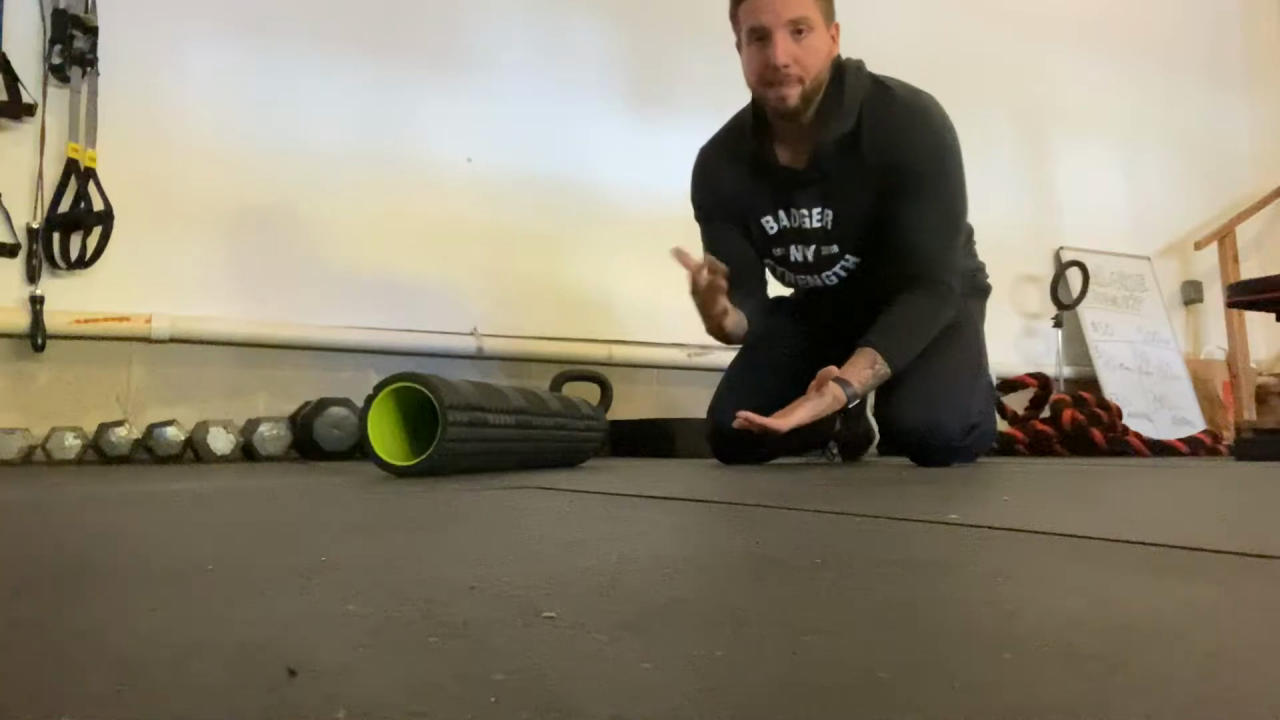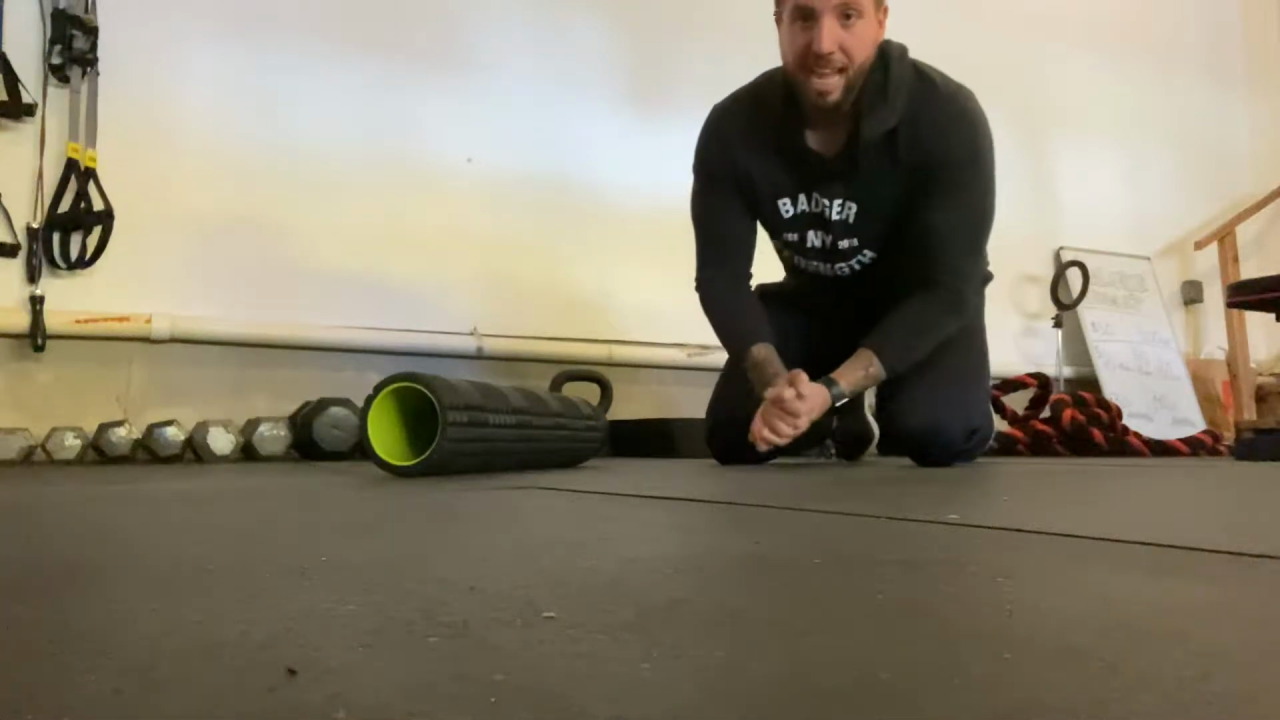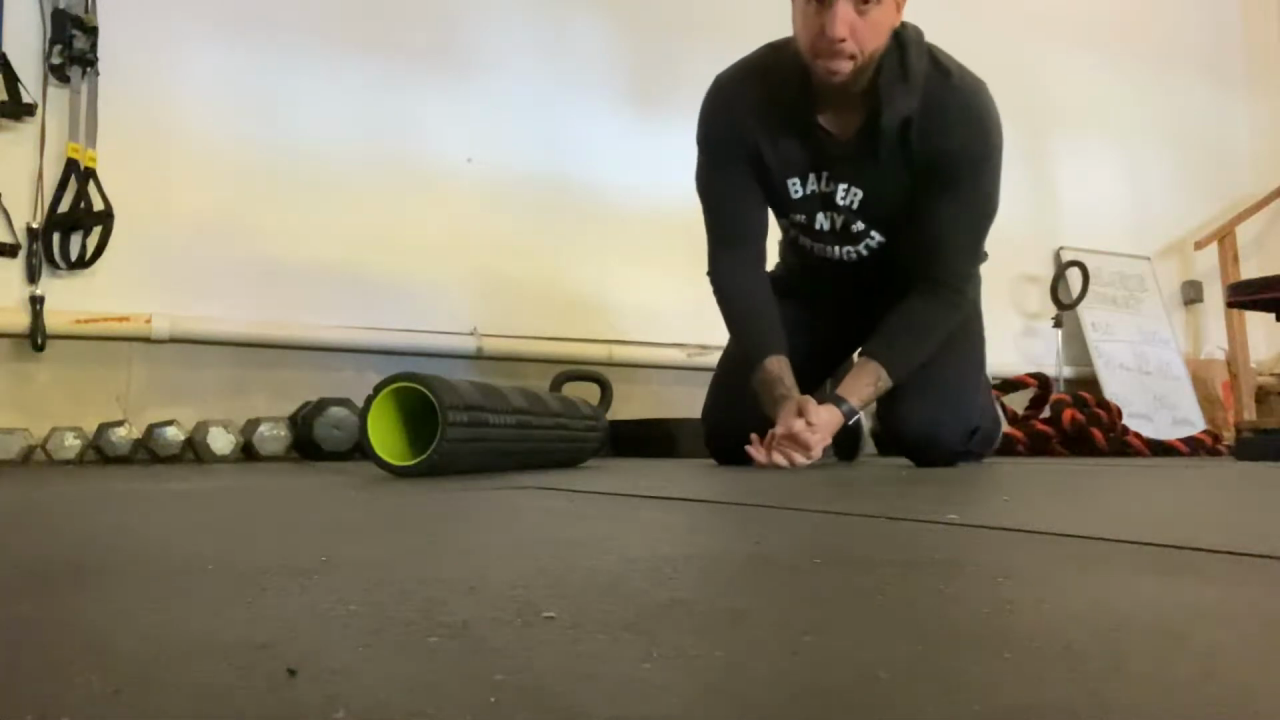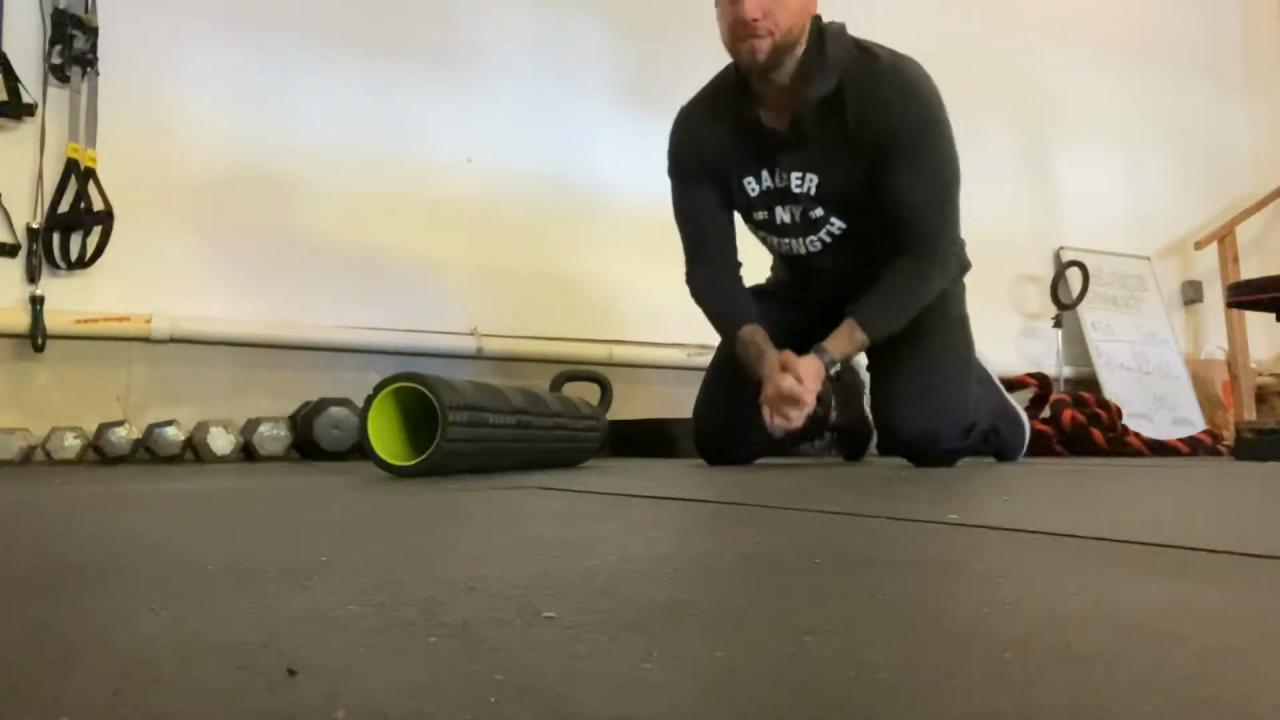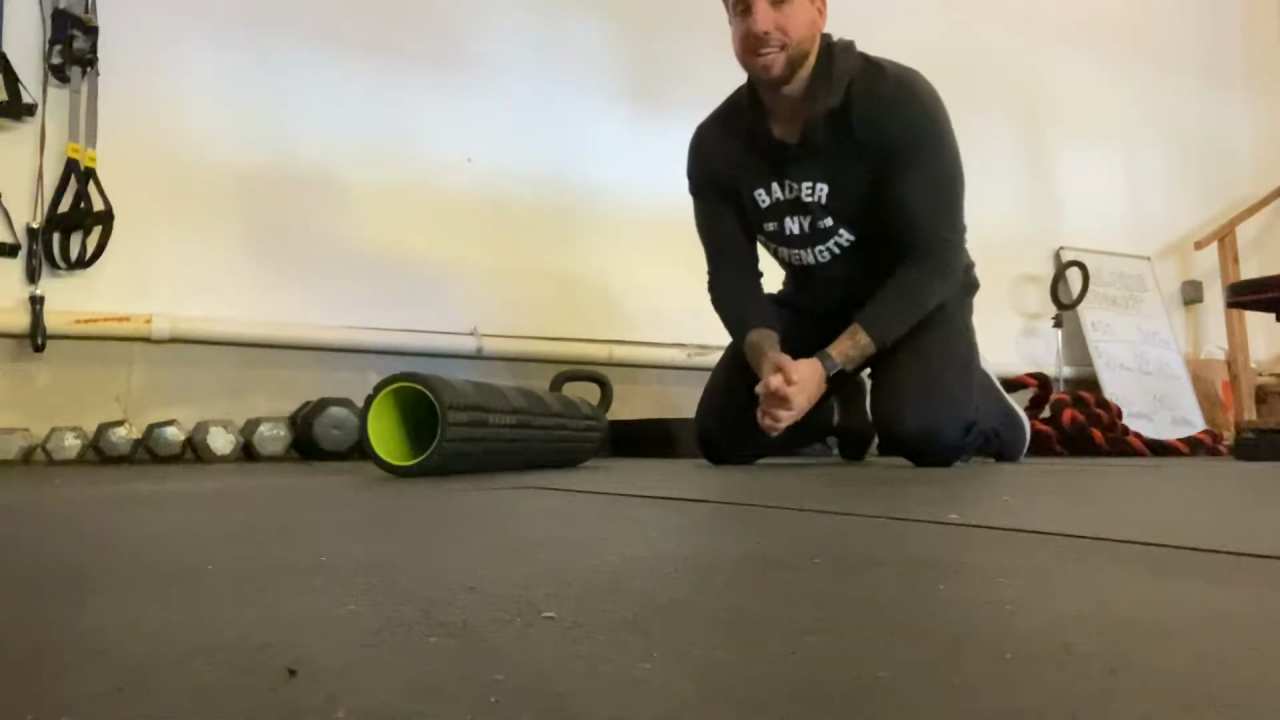
dt=0.5s
person 1, frame 1
left shoulder: (910, 123)
right shoulder: (720, 165)
left elbow: (934, 285)
right elbow: (747, 295)
left wrist: (844, 387)
right wrist: (723, 318)
left hip: (932, 302)
right hip: (821, 307)
left knee: (931, 432)
right knee: (733, 435)
left ankle: (972, 394)
right ankle: (848, 419)
person 1, frame 2
left shoulder: (947, 117)
right shoulder: (733, 128)
left elbow: (945, 289)
right elbow: (721, 278)
left wrist: (830, 390)
right wrist: (776, 384)
left hip: (925, 300)
right hip: (813, 296)
left knee: (933, 432)
right knee: (733, 436)
right ankle: (845, 415)
person 1, frame 3
left shoulder: (957, 106)
right shoulder: (737, 99)
left elbow: (942, 286)
right elbow: (736, 263)
left wrist: (839, 409)
right wrist: (785, 402)
left hip: (920, 284)
right hip: (808, 278)
left knee: (932, 435)
right knee: (730, 436)
left ankle: (970, 403)
right ankle: (825, 395)
person 1, frame 4
left shoulder: (893, 89)
right shoulder: (699, 127)
left elbow: (928, 255)
right elbow: (709, 269)
left wrist: (823, 360)
right wrist: (767, 365)
left hip: (910, 286)
right hip: (801, 290)
left knee: (924, 433)
right knee: (720, 436)
left ankle: (978, 402)
right ankle: (837, 402)
person 1, frame 5
left shoulder: (899, 100)
right shoulder: (716, 143)
left elbow: (935, 261)
right elbow: (733, 275)
left wrist: (826, 366)
right wrist: (770, 362)
left hip: (920, 297)
right hip: (812, 303)
left knee: (924, 431)
right knee: (722, 435)
left ankle: (982, 408)
right ankle: (840, 408)
